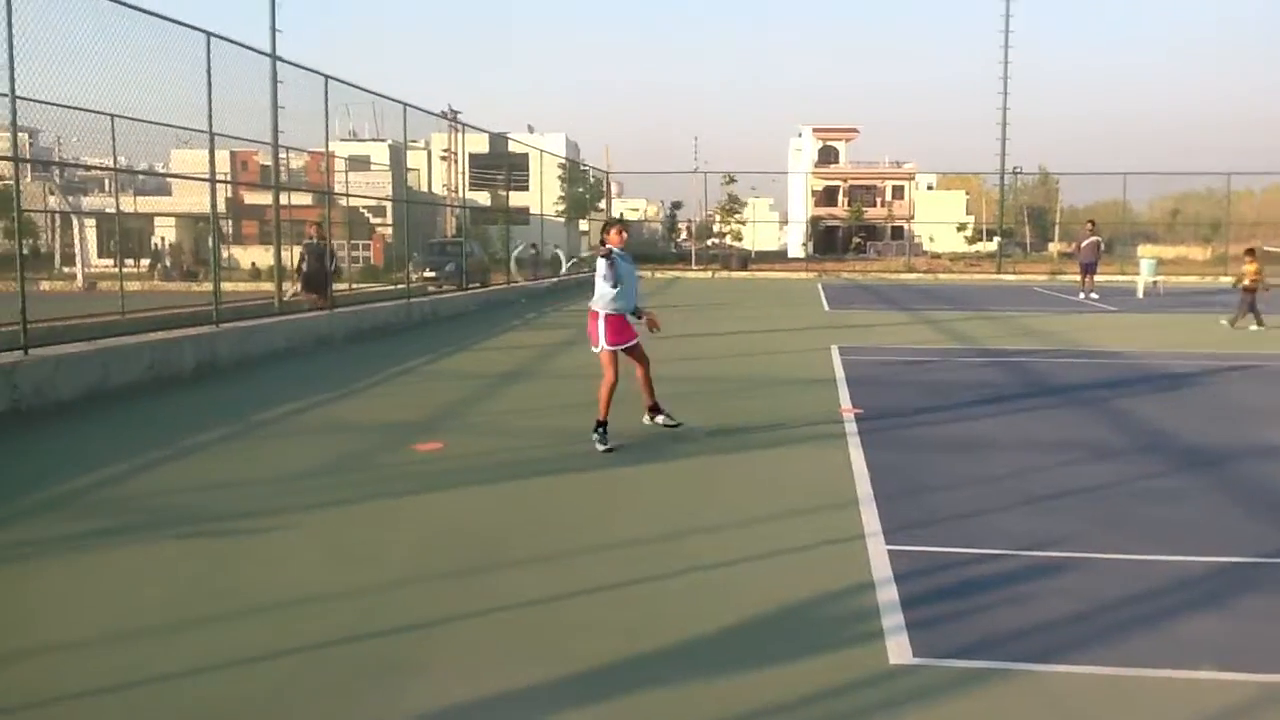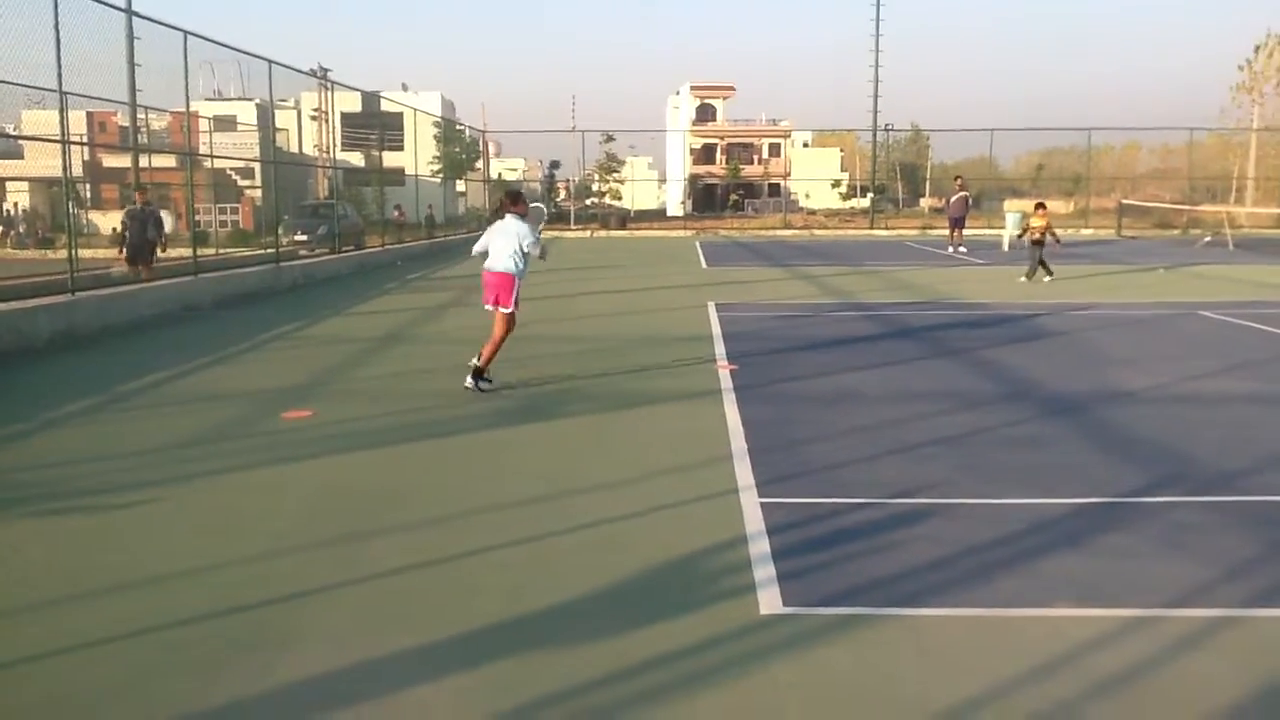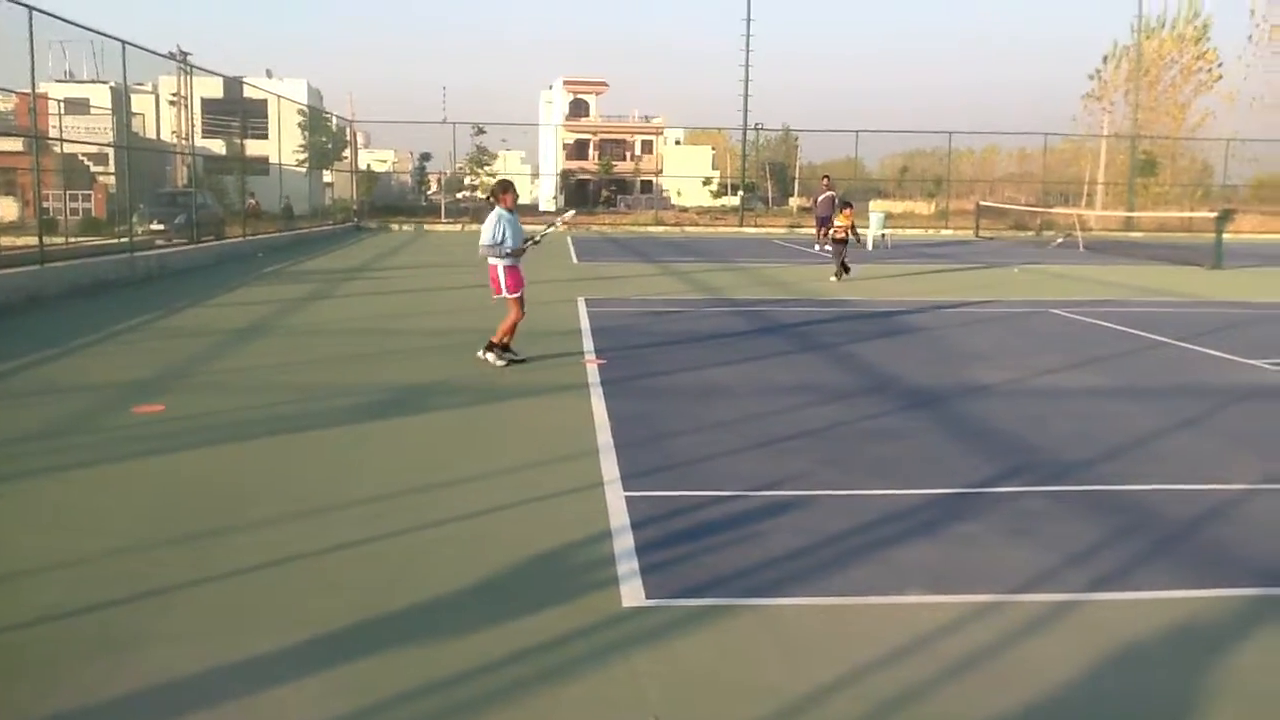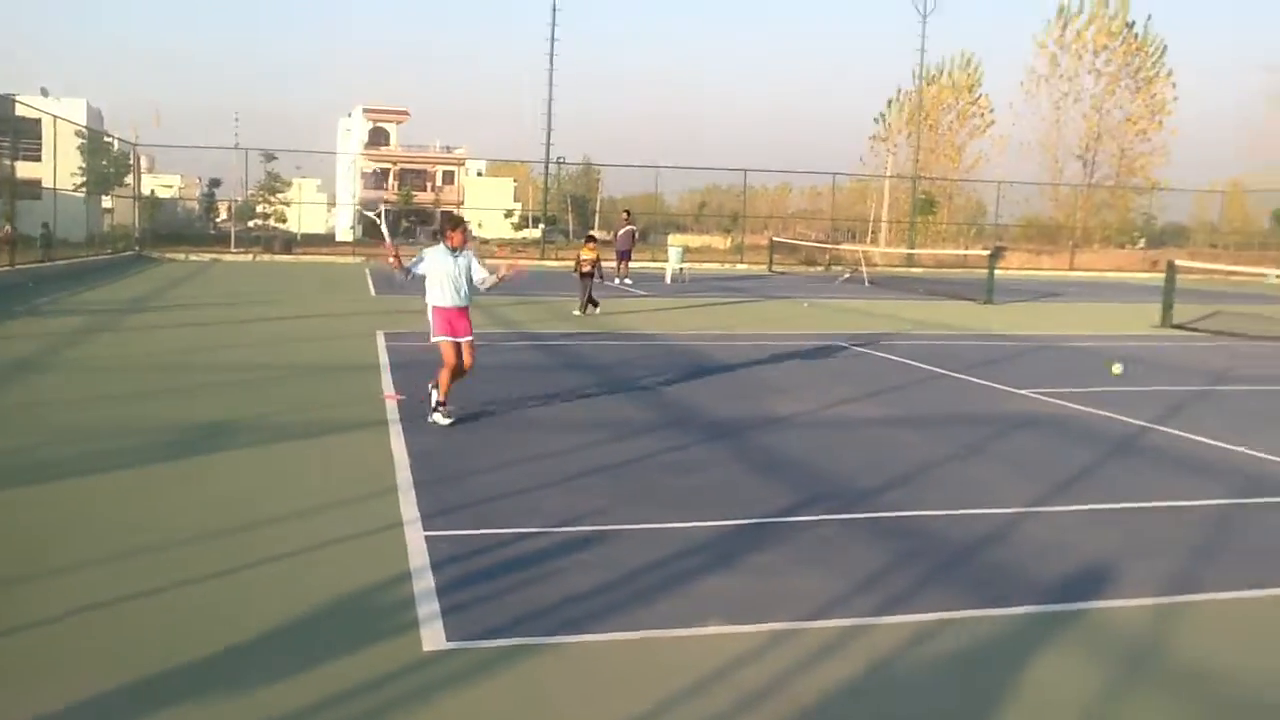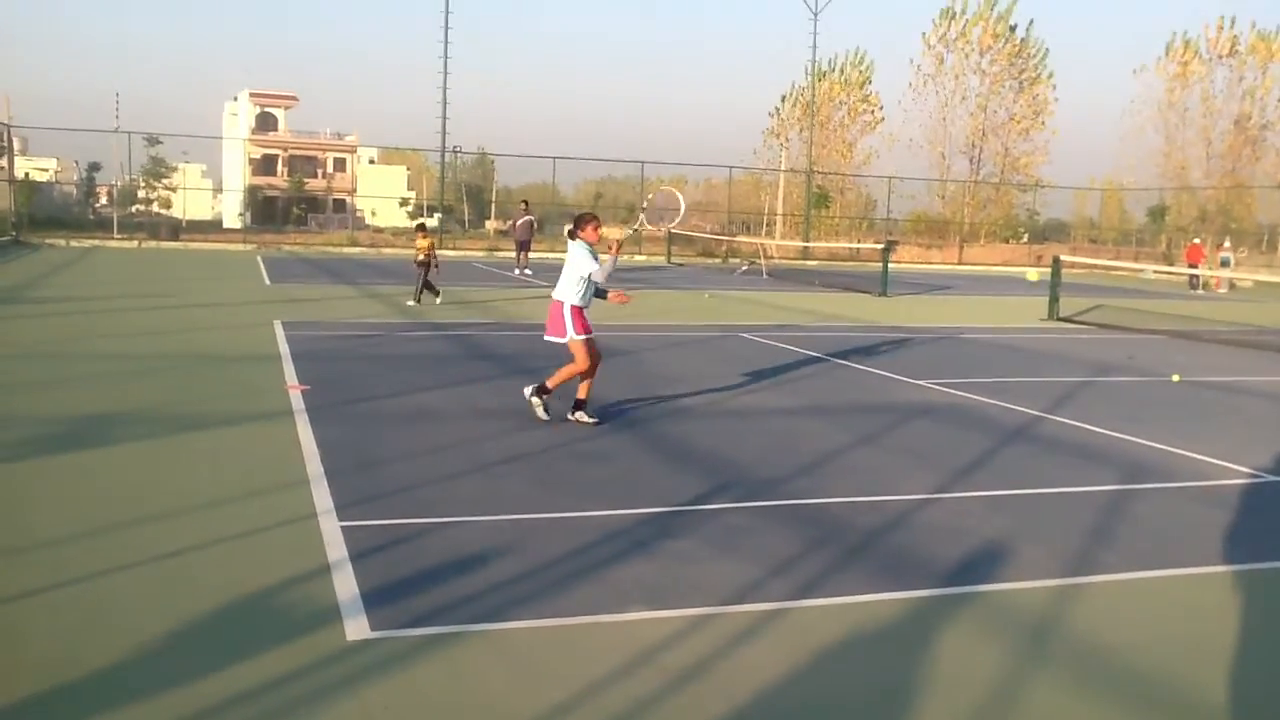
dt=1s
person 1, frame 1
left shoulder: (626, 262)
right shoulder: (606, 257)
right elbow: (611, 281)
left wrist: (643, 314)
right wrist: (604, 257)
left hip: (620, 318)
right hip: (604, 318)
left knee: (643, 362)
right knee: (611, 375)
left ankle: (653, 411)
right ankle: (601, 427)
person 1, frame 2
left shoulder: (495, 226)
right shoulder: (523, 227)
left elbow: (477, 250)
right elbow: (539, 252)
right wrist: (543, 249)
left hip: (490, 274)
right hip: (508, 278)
left knee: (508, 324)
right knee: (500, 332)
left ankle: (480, 360)
right ankle: (476, 376)
person 1, frame 3
left shoulder: (511, 216)
right shoulder: (496, 219)
right elbow: (485, 249)
right wrist: (510, 252)
left hip: (511, 267)
right hip: (502, 269)
left knee: (518, 311)
right knee: (517, 314)
left ankle: (504, 348)
right ankle: (490, 348)
person 1, frame 4
left shoulder: (468, 255)
right shoulder: (429, 255)
left elbow: (483, 282)
right elbow: (407, 273)
left wrist: (499, 276)
left hip: (462, 313)
right hip: (440, 312)
left knee: (467, 363)
right knee: (450, 362)
left ankle: (437, 387)
right ankle: (439, 408)
person 1, frame 5
left shoulder: (586, 253)
right shoulder: (579, 251)
right elbow: (601, 276)
left wrist: (608, 295)
right wrist: (614, 254)
left hip: (574, 310)
right hip: (566, 309)
left knee: (594, 358)
right knee: (582, 364)
left ankle: (578, 408)
right ankle: (539, 391)
